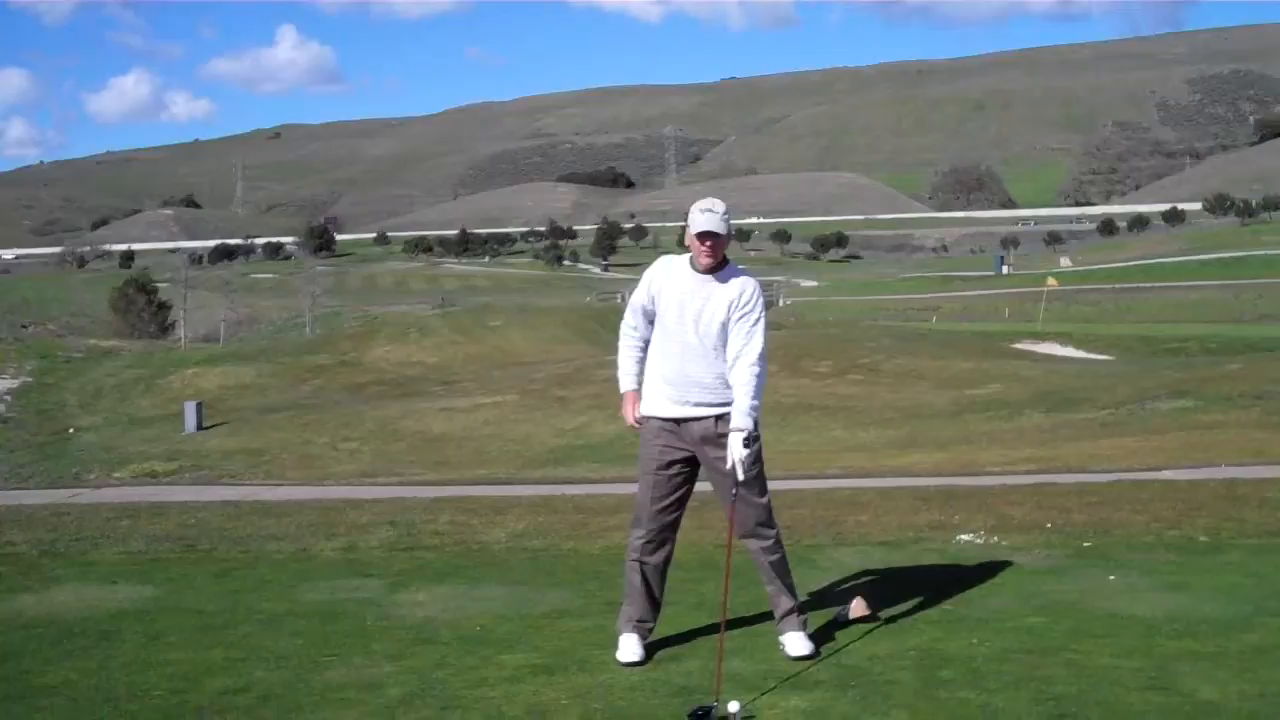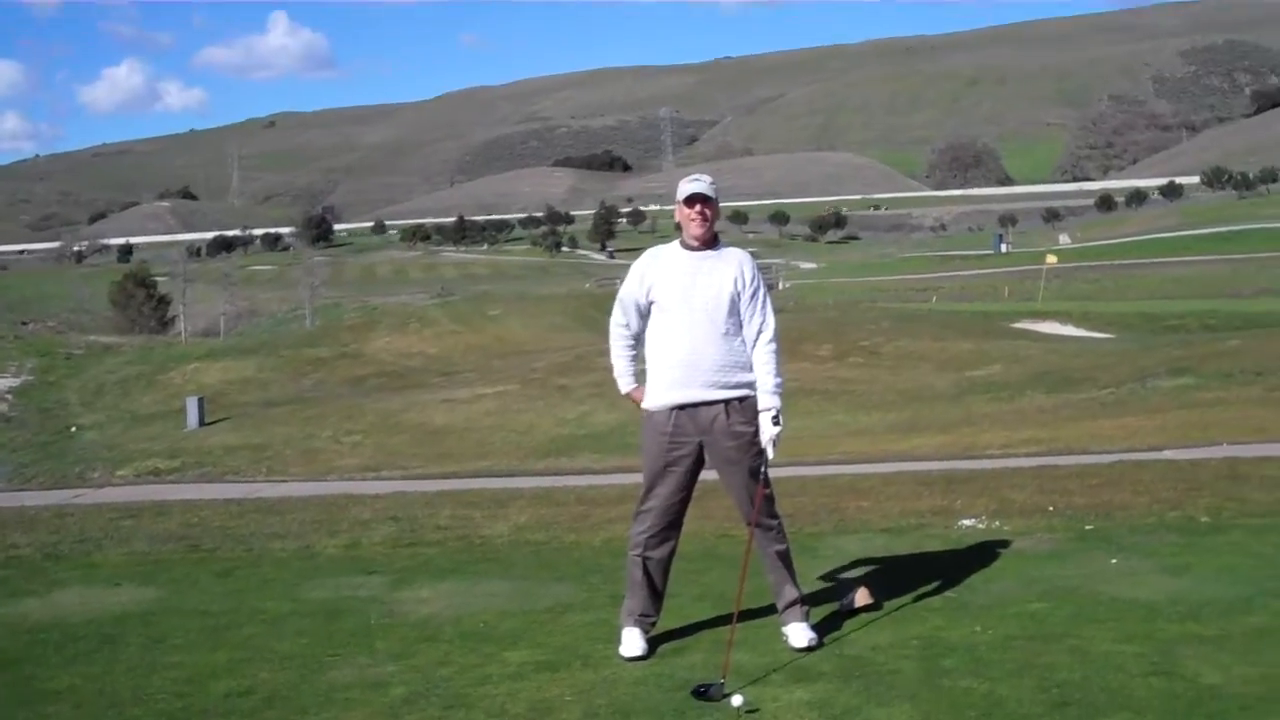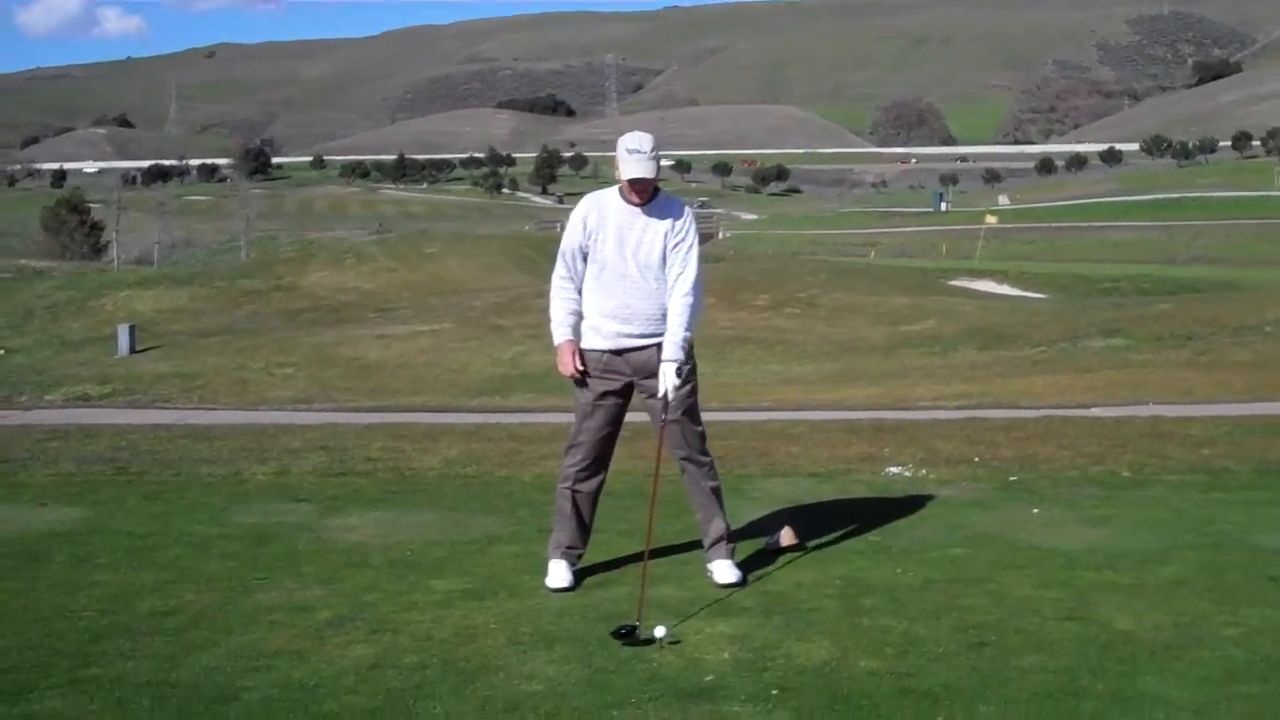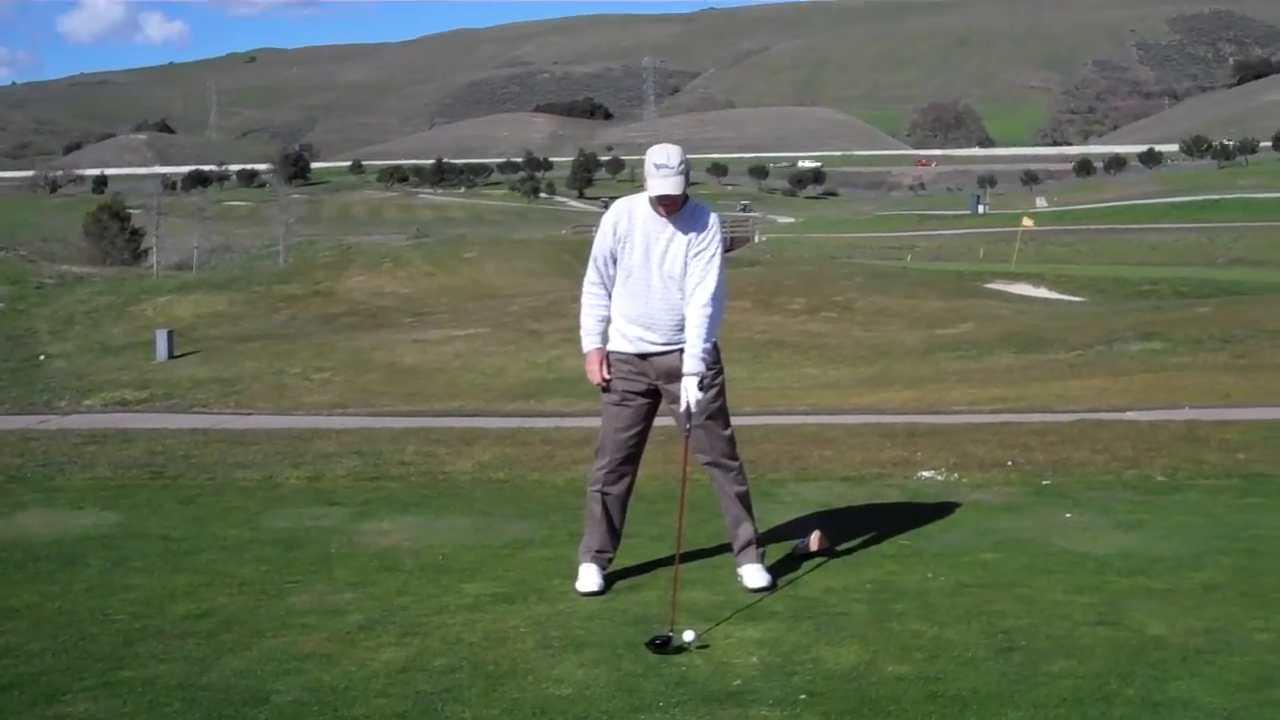
dt=1s
person 1, frame 1
left shoulder: (744, 289)
right shoulder: (662, 272)
left elbow: (747, 363)
right elbow: (634, 329)
left wrist: (741, 427)
right wrist: (630, 388)
left hip: (724, 422)
right hip: (664, 421)
left knee: (757, 524)
right knee: (649, 528)
left ankle: (791, 621)
right ankle: (634, 627)
person 1, frame 2
left shoulder: (741, 264)
right shoulder: (652, 264)
left elbow: (762, 339)
right elbow: (623, 326)
left wrist: (769, 404)
right wrist: (627, 384)
left hip: (734, 409)
right hip: (668, 411)
left knee: (762, 514)
right knee: (654, 521)
left ankle: (793, 614)
right ankle: (636, 622)
person 1, frame 3
left shoulder: (678, 215)
right shoulder: (590, 209)
left elbow: (683, 289)
right elbow: (566, 277)
left wrist: (672, 357)
right wrist: (564, 337)
left hip: (663, 351)
right hip: (602, 353)
left knee: (693, 452)
right knee: (583, 456)
left ankle: (719, 551)
right ankle: (563, 554)
person 1, frame 4
left shoulder: (705, 223)
right shoulder: (621, 215)
left elbow: (703, 299)
right elbow: (598, 283)
left wrist: (692, 369)
right wrist: (593, 344)
left hip: (689, 357)
right hip: (628, 357)
left knee: (720, 456)
right knee: (612, 460)
left ankle: (748, 555)
right ankle: (593, 559)
